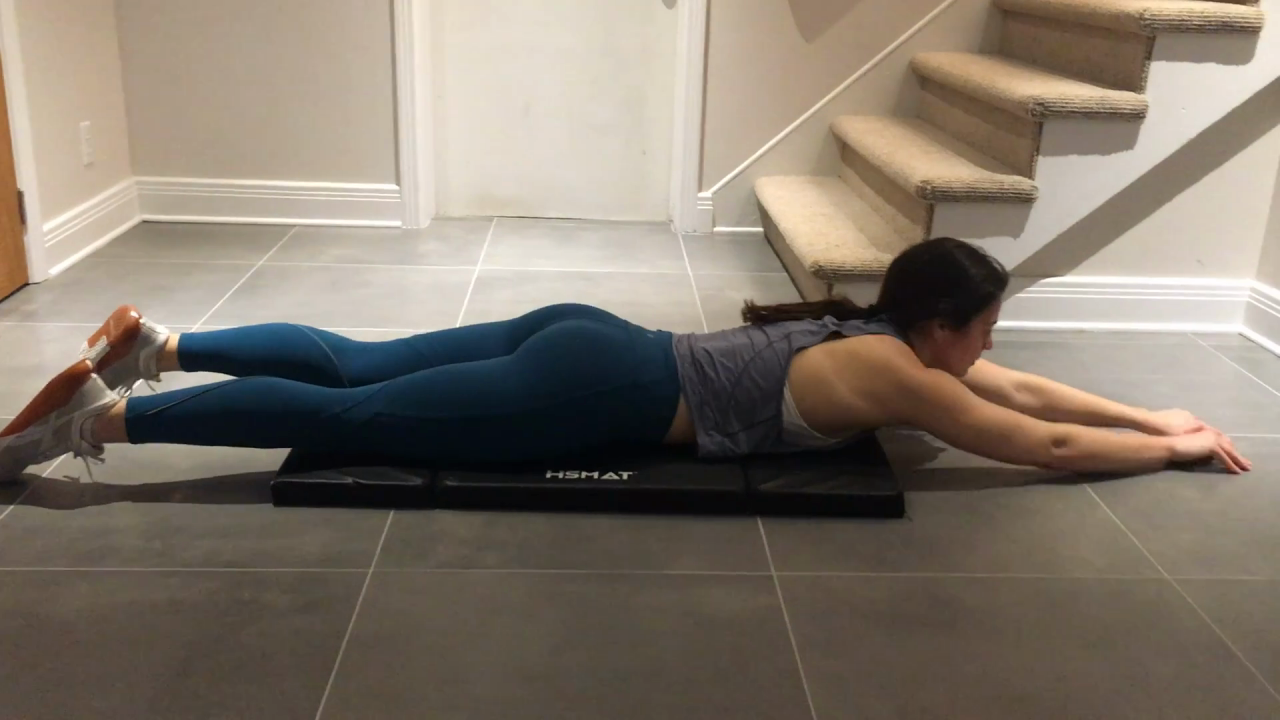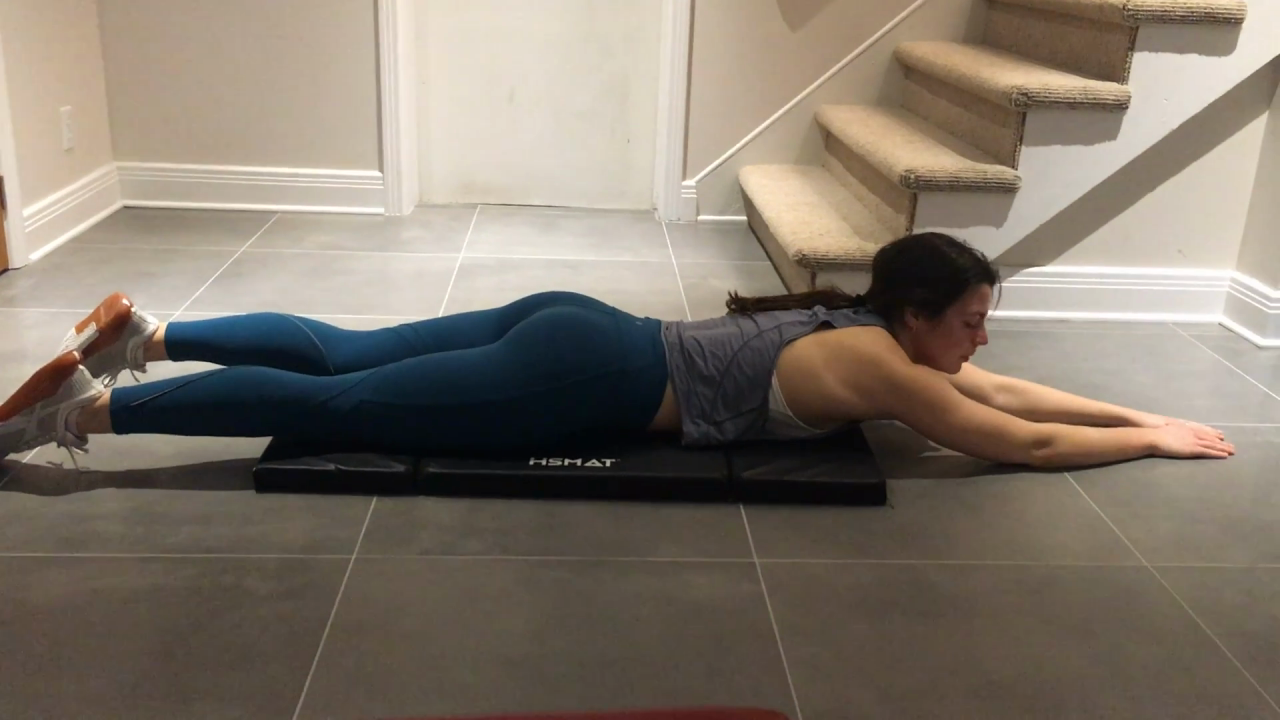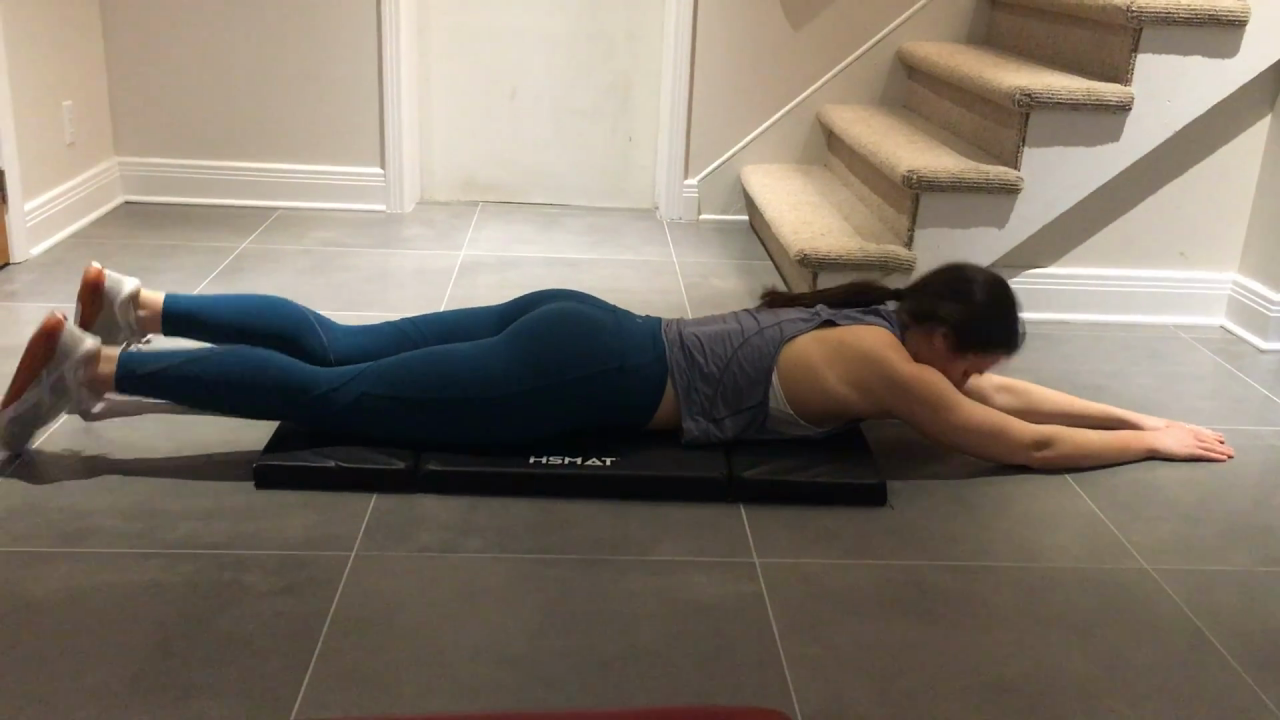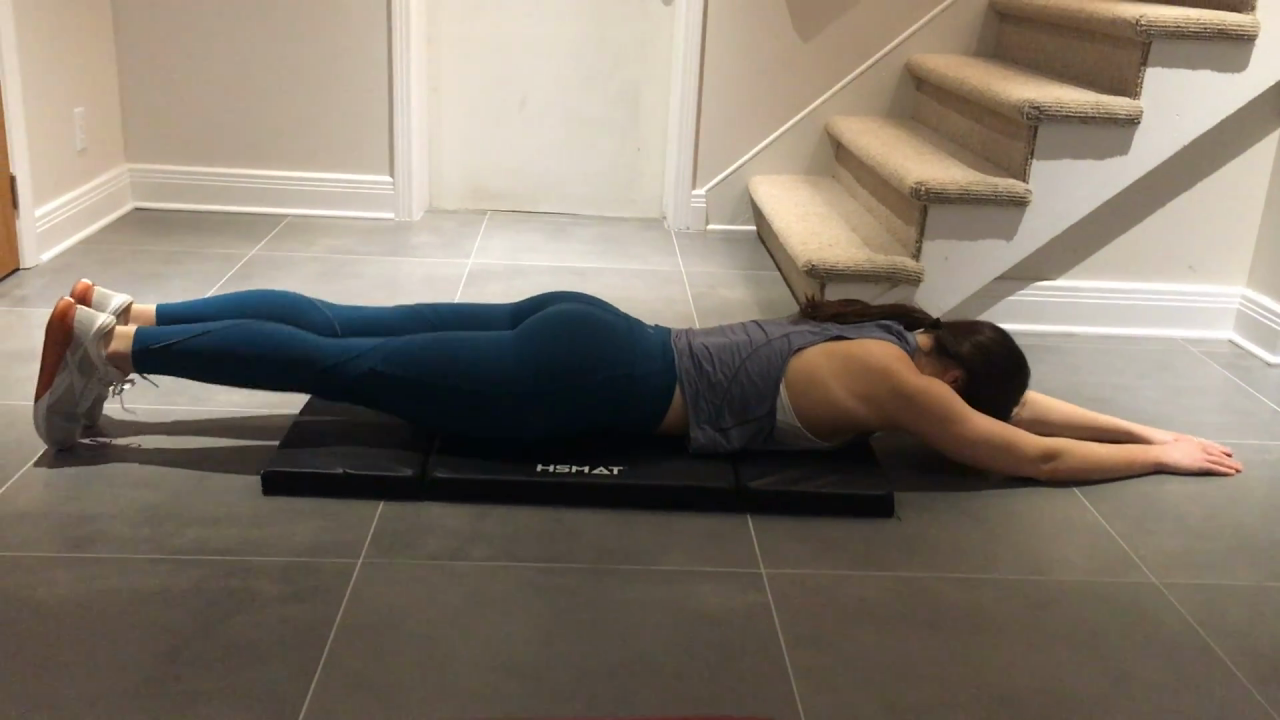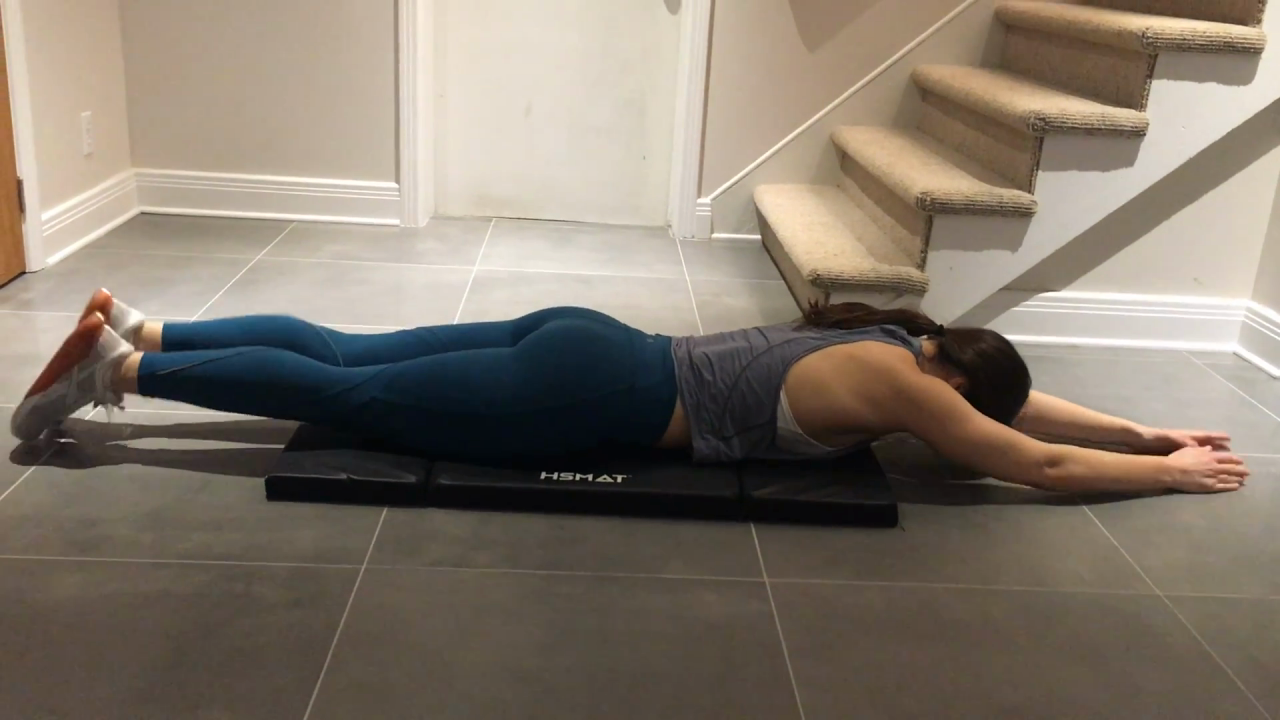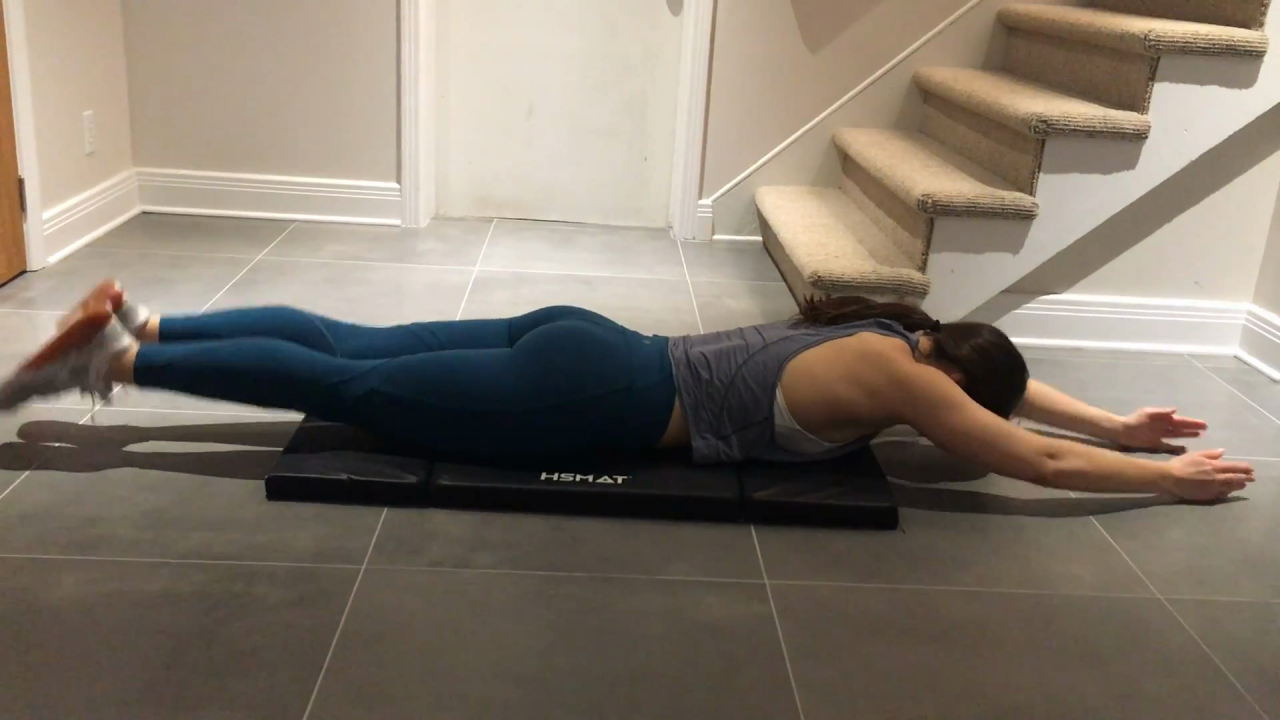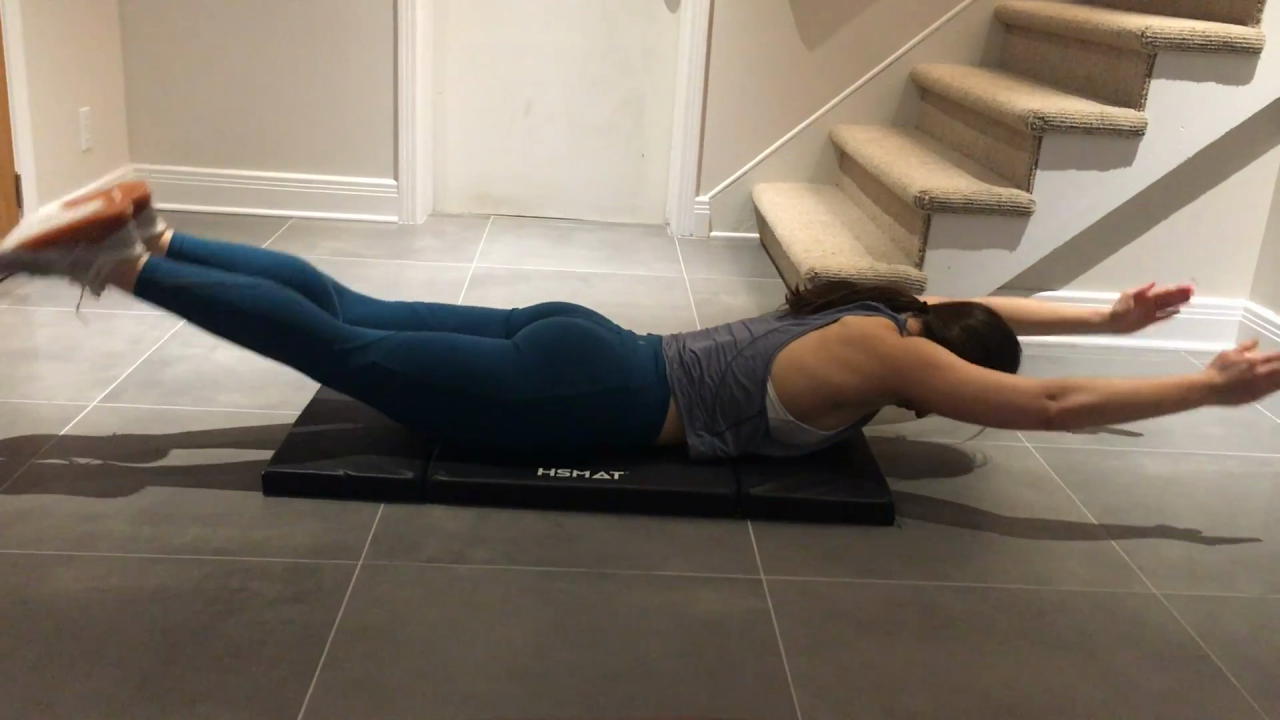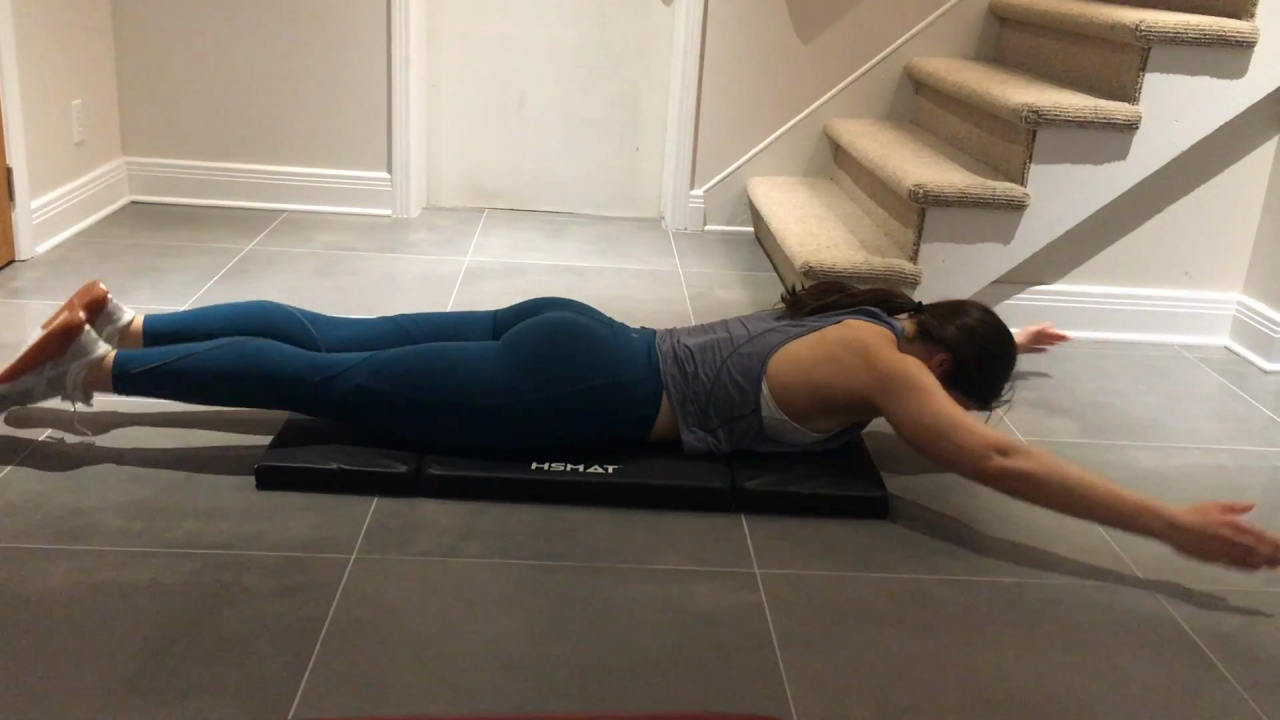
dt=0.4s
person 1, frame 1
left shoulder: (884, 334)
right shoulder: (899, 378)
left elbow: (1018, 390)
right elbow: (1047, 445)
left wrist: (1159, 416)
right wrist: (1176, 451)
left hip: (588, 342)
right hip: (597, 395)
left knee: (354, 367)
right knee: (351, 421)
left ankle: (158, 342)
right ankle: (107, 415)
person 1, frame 2
left shoulder: (869, 327)
right shoulder: (882, 370)
left elbow: (1005, 394)
right elbow: (1025, 446)
left wrist: (1131, 412)
right wrist: (1157, 439)
left hip: (577, 332)
right hip: (582, 383)
left knee: (343, 353)
right knee: (335, 406)
left ankle: (145, 330)
person 1, frame 3
left shoulder: (876, 321)
right shoulder: (885, 368)
left elbow: (1002, 395)
right elbow: (1026, 441)
left wrist: (1134, 410)
right wrist: (1155, 442)
left hip: (573, 328)
right hip: (580, 378)
left knee: (338, 346)
right knee: (335, 394)
left ankle: (139, 305)
person 1, frame 4
left shoulder: (892, 336)
right shoulder: (891, 379)
left elbow: (1011, 397)
right elbow: (1031, 453)
left wrist: (1141, 425)
right wrist: (1164, 458)
left hip: (584, 334)
right hip: (589, 378)
left knee: (345, 327)
right knee: (350, 362)
left ankle: (123, 313)
right ankle: (113, 345)
person 1, frame 5
left shoulder: (893, 344)
right shoulder: (894, 383)
left elbow: (1010, 398)
right elbow: (1036, 461)
left wrist: (1143, 429)
right wrist: (1175, 478)
left hip: (583, 346)
right hip: (590, 397)
left knee: (347, 355)
right knee: (348, 394)
left ankle: (139, 329)
right ankle: (122, 366)
person 1, frame 6
left shoulder: (895, 336)
right shoulder: (892, 374)
left elbow: (1002, 382)
right elbow: (1032, 458)
left wrist: (1118, 422)
right wrist: (1174, 480)
left hip: (579, 349)
right hip: (587, 398)
left knee: (351, 348)
right knee: (348, 385)
left ankle: (136, 323)
right ankle: (117, 357)
person 1, frame 7
left shoulder: (886, 315)
right shoulder: (885, 357)
left elbow: (984, 309)
right elbow: (1044, 404)
left wrist: (1110, 316)
left hip: (572, 344)
right hip: (581, 399)
left knee: (345, 318)
right knee: (340, 353)
left ankle: (150, 236)
right ankle: (125, 260)
person 1, frame 8
left shoulder: (874, 320)
right shoulder: (879, 364)
left elbow: (953, 357)
right elbow: (998, 459)
left wrist: (1006, 335)
right wrist: (1174, 524)
left hip: (567, 339)
right hip: (577, 392)
left knee: (332, 341)
right knee: (331, 380)
left ankle: (122, 327)
